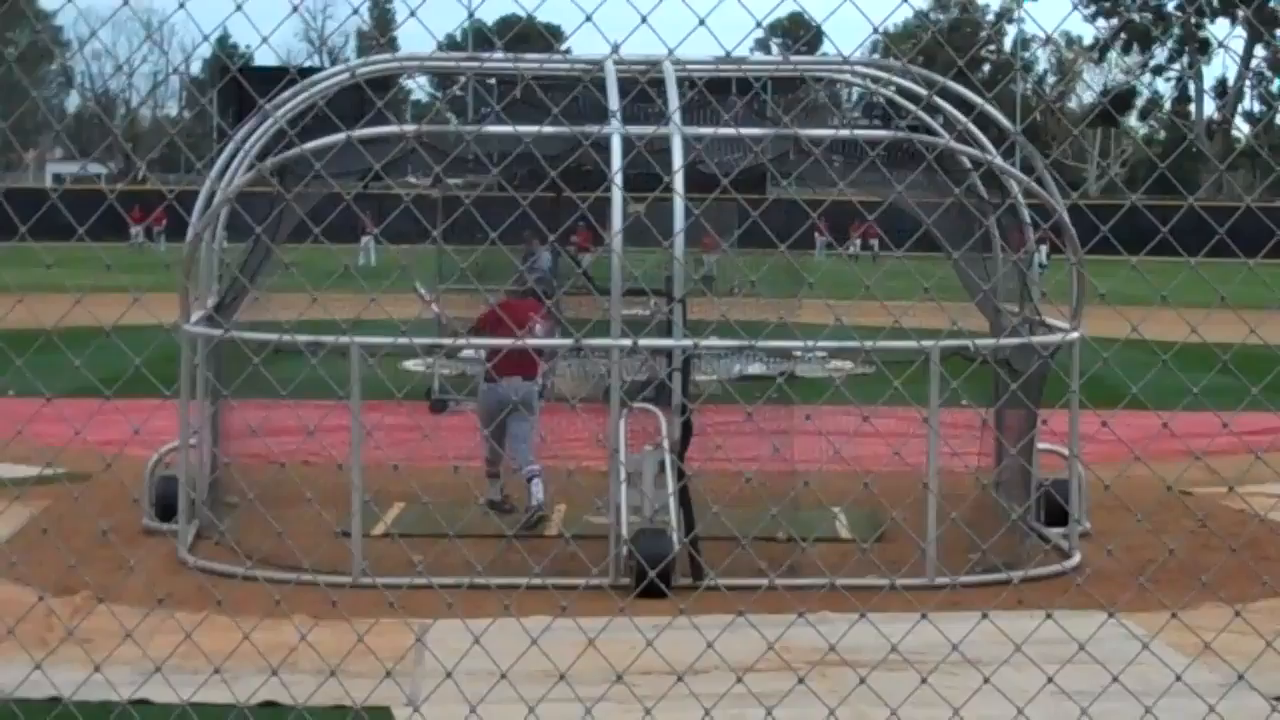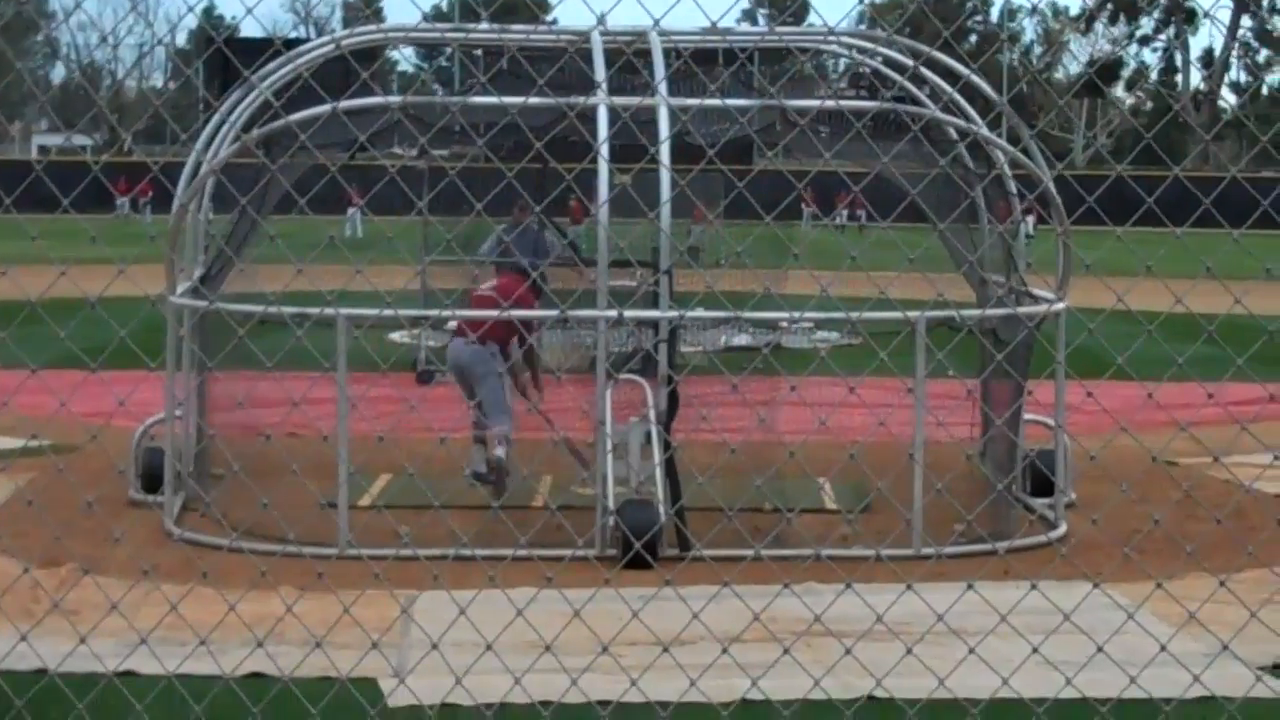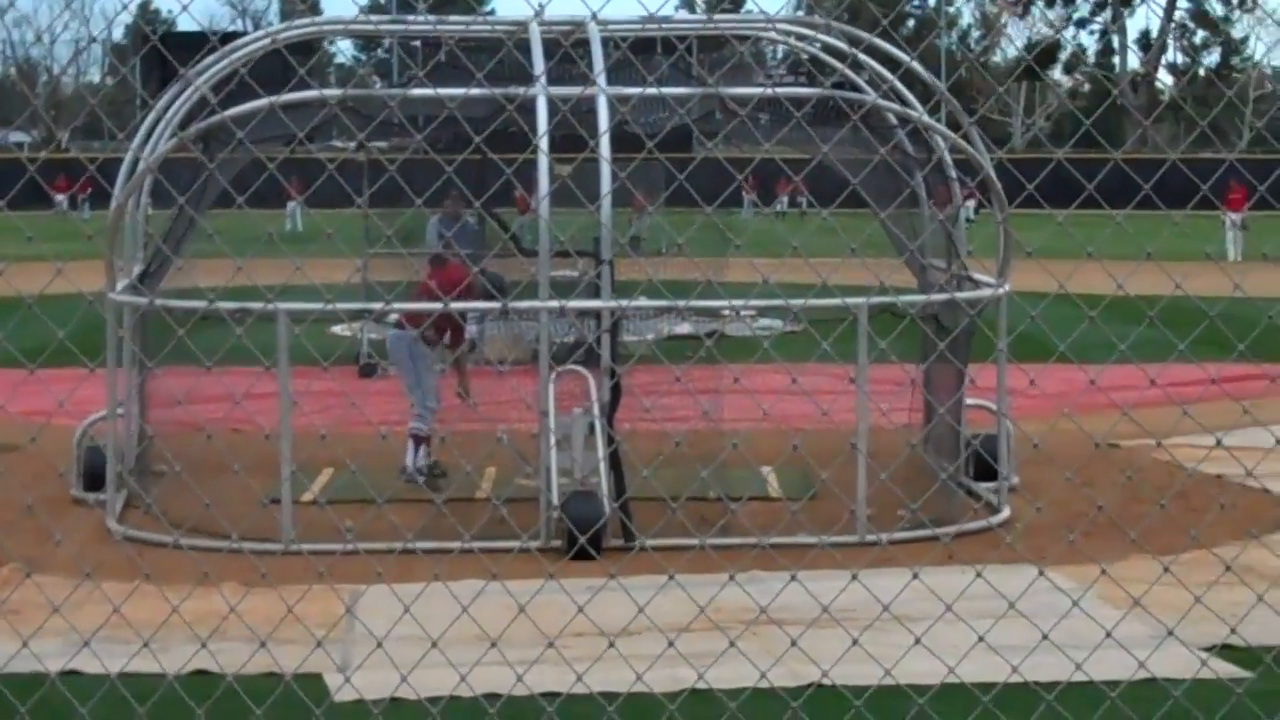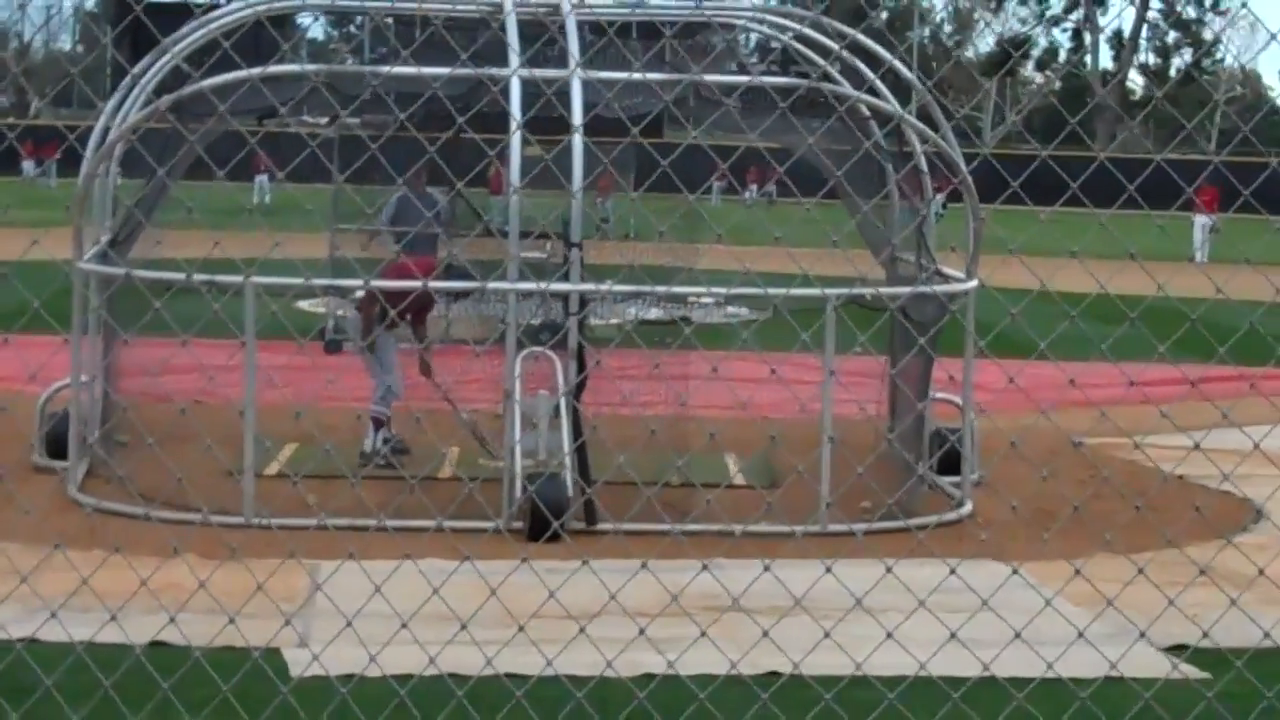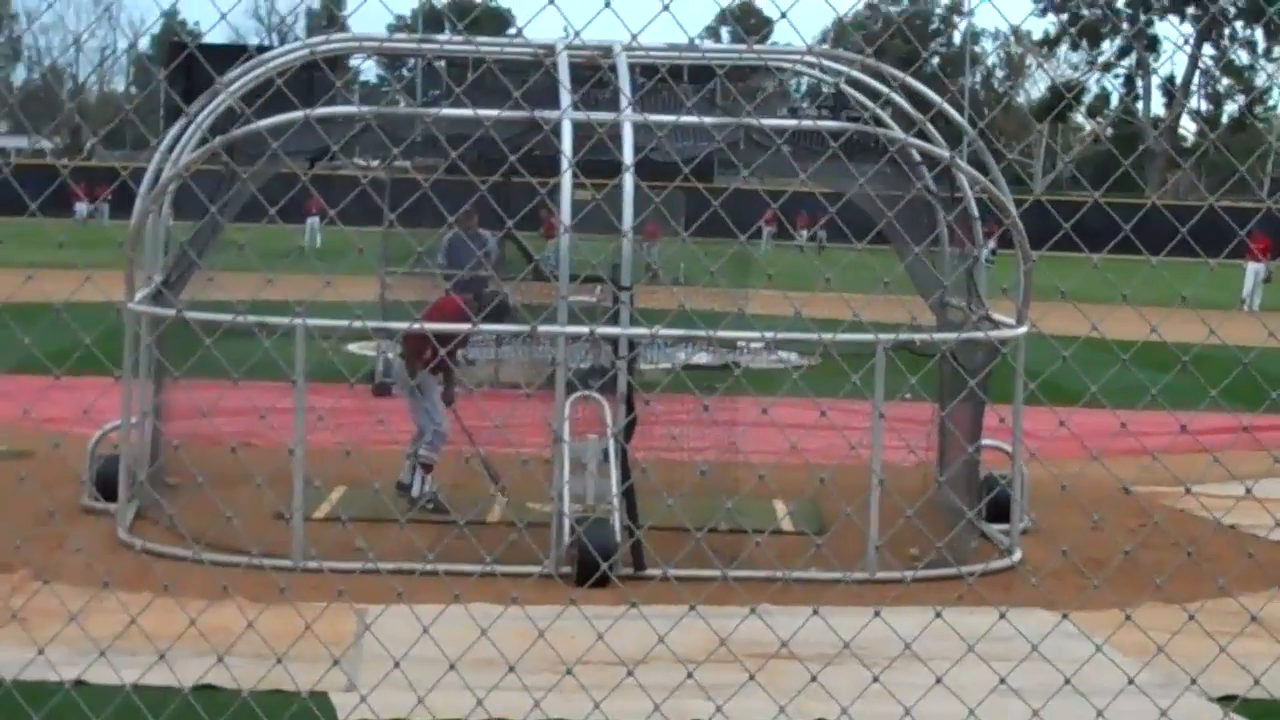
dt=0.4s
person 1, frame 1
left shoulder: (507, 307)
right shoulder: (545, 320)
left elbow: (474, 331)
left hip: (497, 385)
right hip: (527, 387)
left knee: (492, 442)
right knee: (524, 450)
left ankle: (494, 496)
right ankle: (536, 501)
person 1, frame 2
left shoulder: (490, 285)
right shoulder: (522, 291)
right elbow: (526, 341)
left wrist: (516, 377)
right wrist: (535, 379)
left hip: (456, 347)
right hip: (480, 350)
left knee: (482, 410)
right knee: (500, 414)
left ankle: (480, 467)
right ankle: (498, 458)
person 1, frame 3
left shoulder: (462, 299)
right shoulder: (458, 276)
left elbow: (456, 343)
right elbow: (425, 290)
left wrist: (462, 381)
right wrist: (430, 331)
left hip: (418, 341)
right hip: (407, 337)
left knee: (430, 402)
right knee: (424, 404)
left ankle: (424, 461)
right ankle: (411, 466)
person 1, frame 4
left shoulder: (429, 287)
right shoulder: (419, 268)
left elbow: (418, 319)
right elbow: (374, 291)
left wrist: (423, 355)
right wrist: (368, 330)
left hip: (383, 328)
right hip: (370, 320)
left knee: (392, 381)
right knee: (389, 385)
left ankle: (386, 438)
right ankle: (371, 450)
person 1, frame 5
left shoulder: (465, 312)
right shoulder: (453, 308)
right elbow: (413, 335)
left wrist: (450, 387)
right wrist: (412, 376)
left hip: (428, 370)
right hip: (415, 370)
left knee: (428, 427)
right knee: (438, 430)
left ankle: (408, 481)
right ankle: (420, 494)
